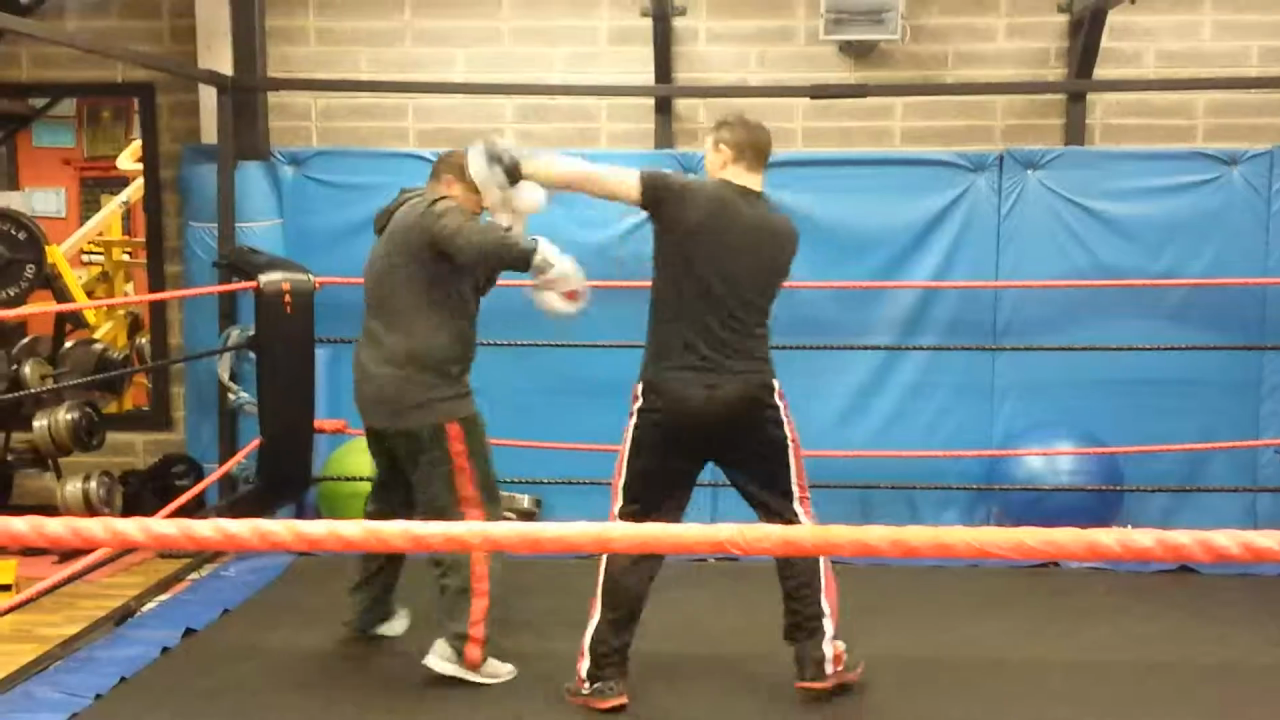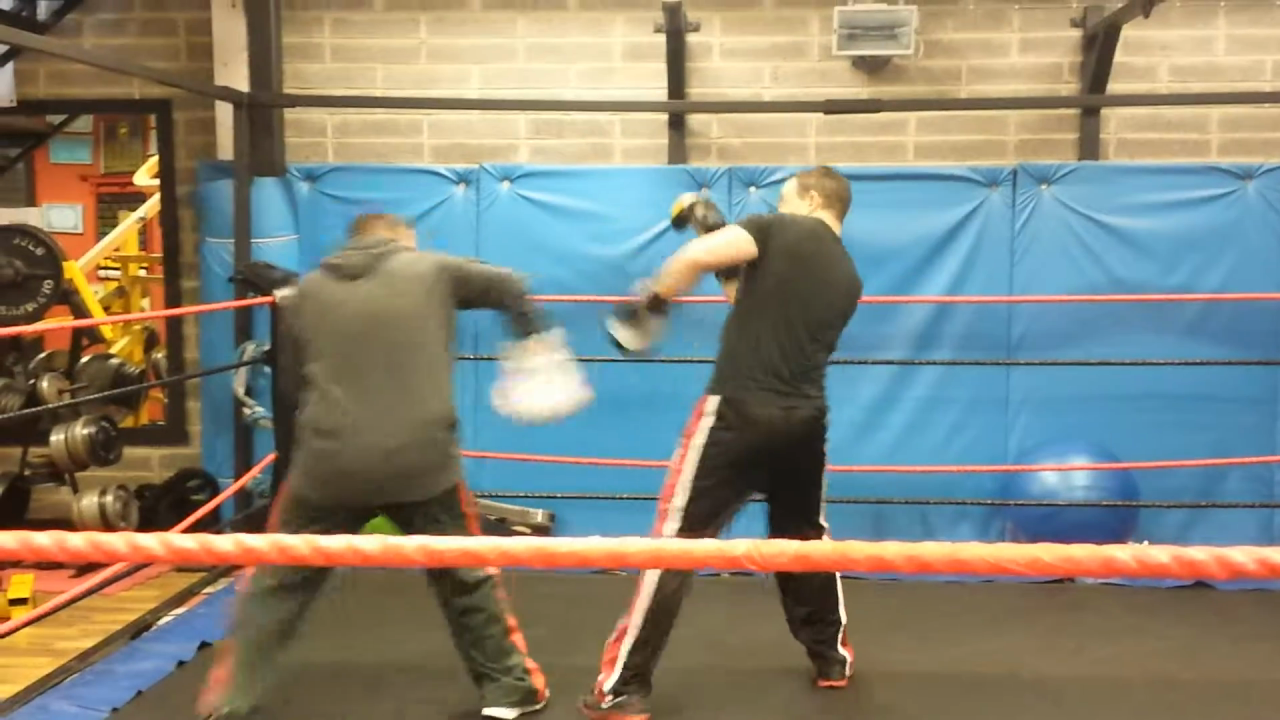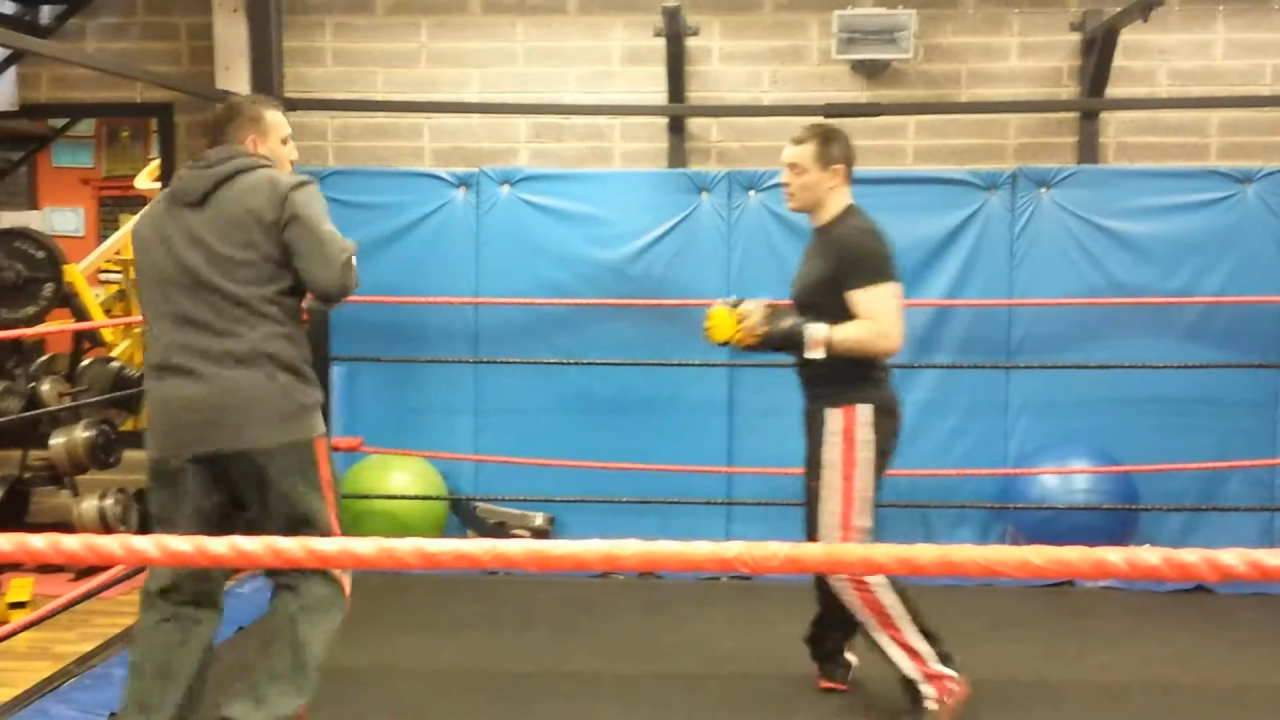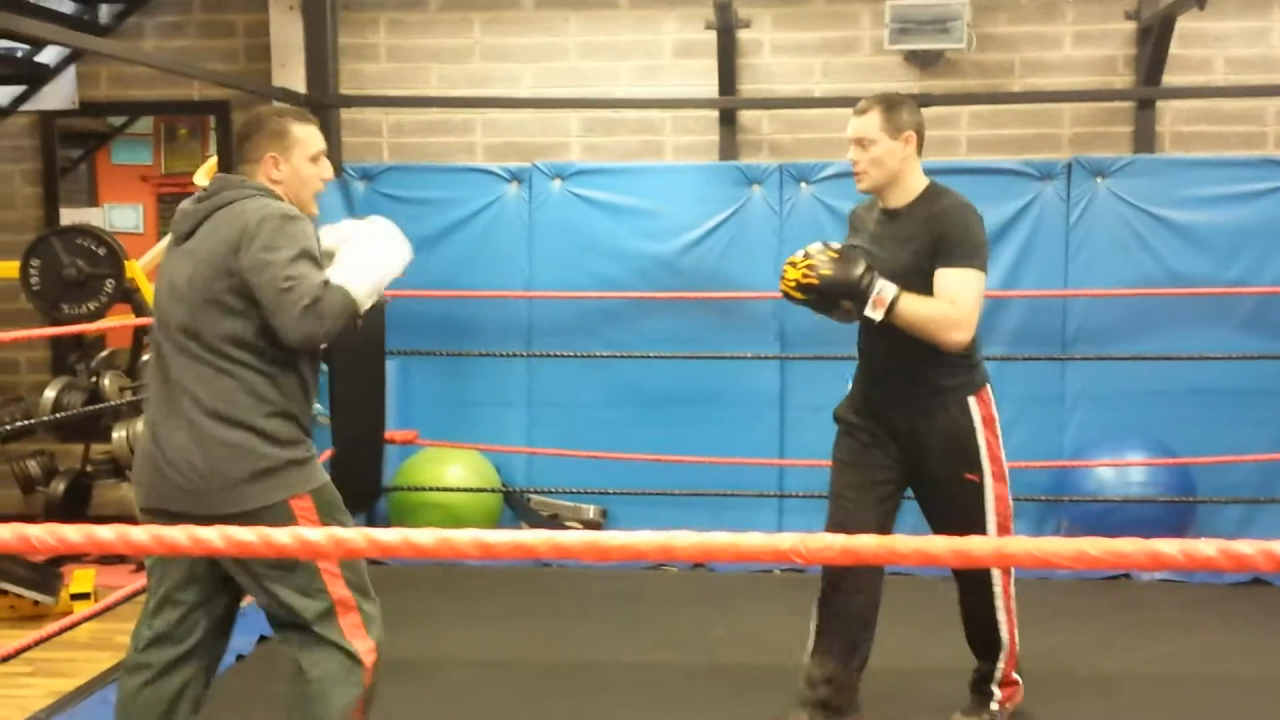
dt=0.4s
person 1, frame 1
left shoulder: (681, 196)
right shoulder: (782, 233)
left elbow: (582, 174)
left wrist: (514, 163)
left hip: (669, 396)
right hip: (748, 396)
right knee: (793, 521)
left ankle: (601, 675)
right ankle: (822, 659)
person 1, frame 2
left shoulder: (781, 230)
right shoulder: (849, 278)
left elbow: (702, 256)
left wrist: (648, 299)
right wrist: (721, 229)
left hip: (739, 411)
right hip: (804, 418)
left knee: (675, 544)
right knee: (803, 535)
right ankle: (830, 656)
person 1, frame 3
left shoulder: (857, 239)
right shoulder: (820, 239)
left elbow: (885, 336)
left wrist: (804, 335)
right wrist: (767, 329)
left hip: (853, 414)
right hip: (835, 410)
left knee: (846, 552)
right knee: (830, 540)
right ankle: (832, 656)
person 1, frame 4
left shoulder: (954, 218)
right shoulder: (861, 218)
left elbow: (955, 327)
left wrist: (869, 288)
right wrist: (823, 292)
left hip: (947, 411)
right hip: (870, 411)
left knee: (977, 557)
right knee: (846, 557)
person 2, frame 1
left shoulder: (400, 224)
right shoulder: (433, 215)
left elbow: (476, 271)
right elbow: (493, 247)
left wrist: (519, 252)
right wrist: (549, 257)
left hip: (379, 394)
right hip: (427, 396)
left knee: (392, 501)
right knee: (467, 513)
left ankle: (372, 609)
right ankle: (462, 648)
person 2, frame 2
left shoulder: (306, 292)
right shoulder: (429, 271)
left elbow: (295, 379)
right elbow: (508, 287)
right wrist: (539, 344)
left hip: (331, 463)
right hip: (421, 463)
left knee: (279, 585)
right knee: (465, 577)
person 2, frame 3
left shoulder: (155, 216)
right shoulder: (283, 192)
right elbow: (332, 277)
right wrist: (347, 256)
left hip: (178, 421)
right hip: (270, 414)
left knee: (179, 591)
right knee: (311, 570)
person 2, frame 4
left shoulder: (200, 227)
right shoulder: (270, 222)
right elbow: (309, 317)
left wrist: (324, 257)
right wrist: (367, 266)
left hip: (174, 471)
right hip: (256, 471)
left knee: (168, 644)
right knee: (341, 628)
